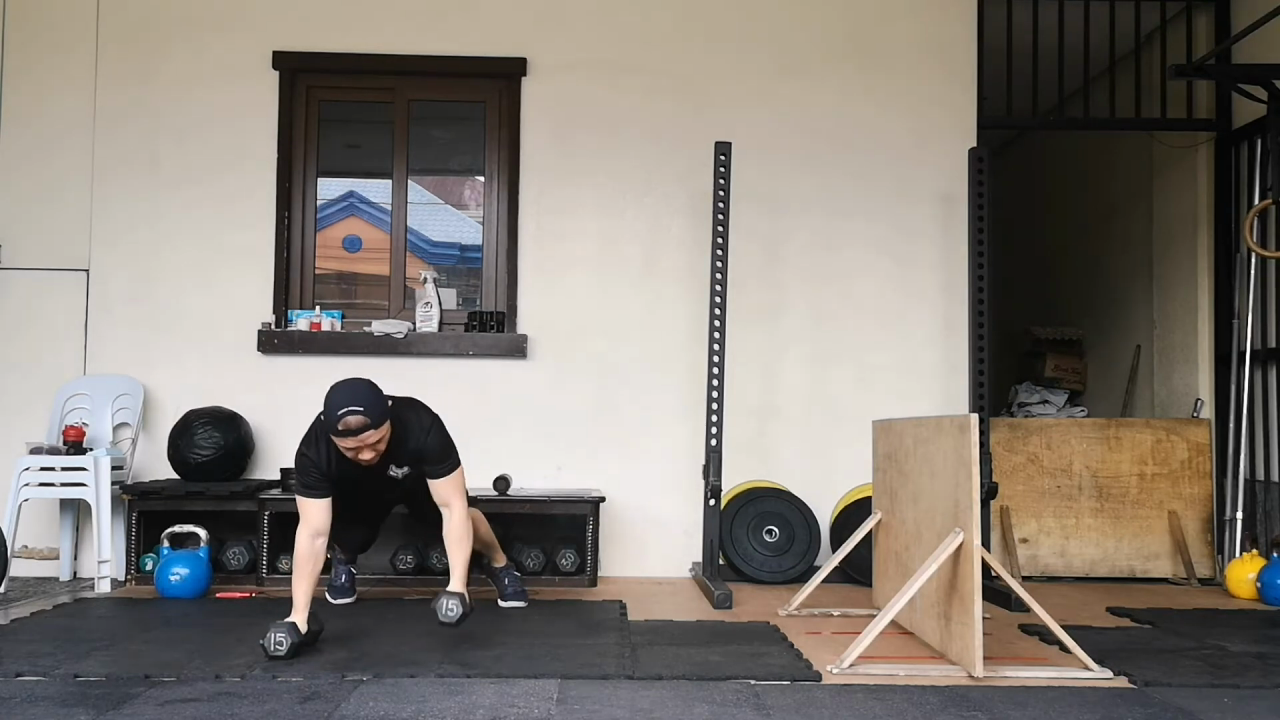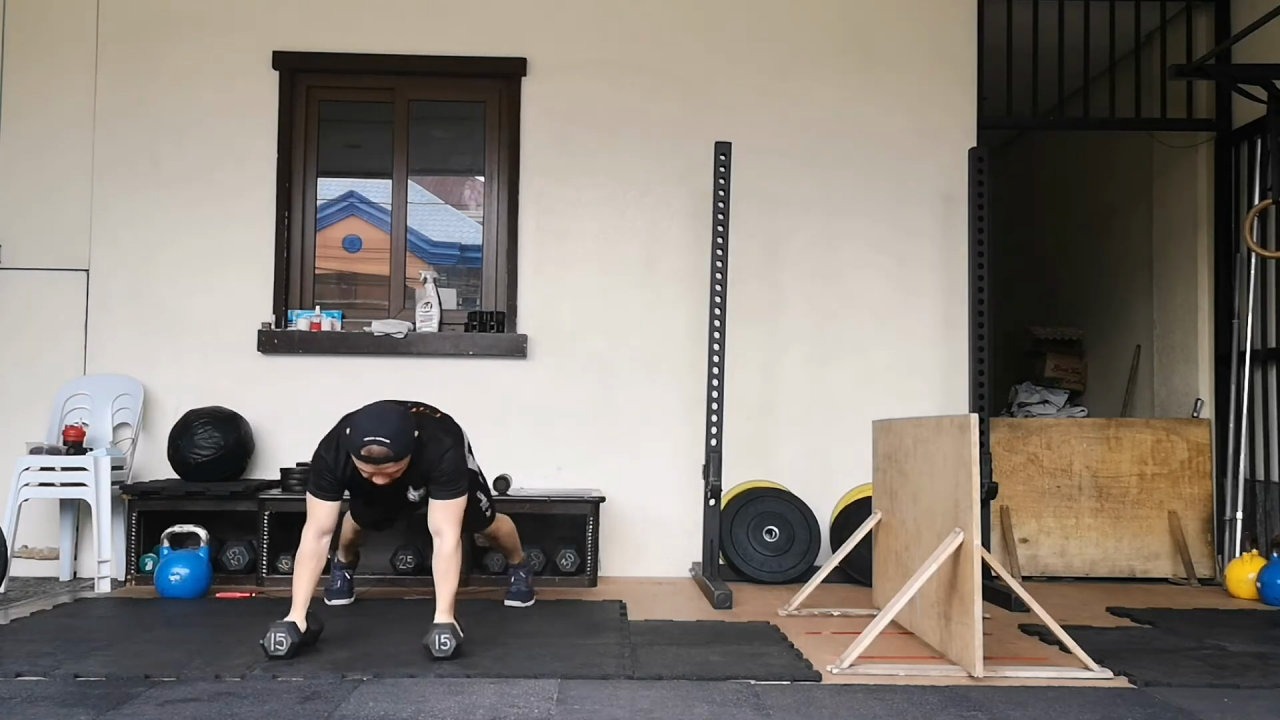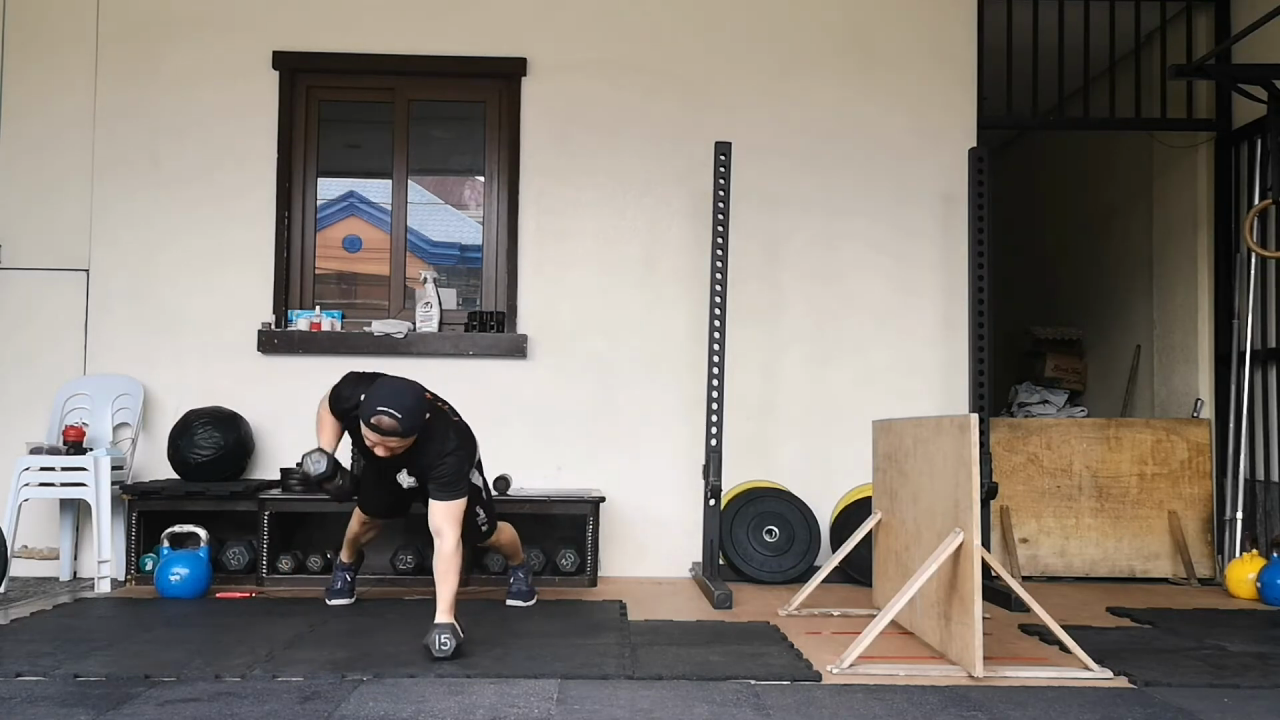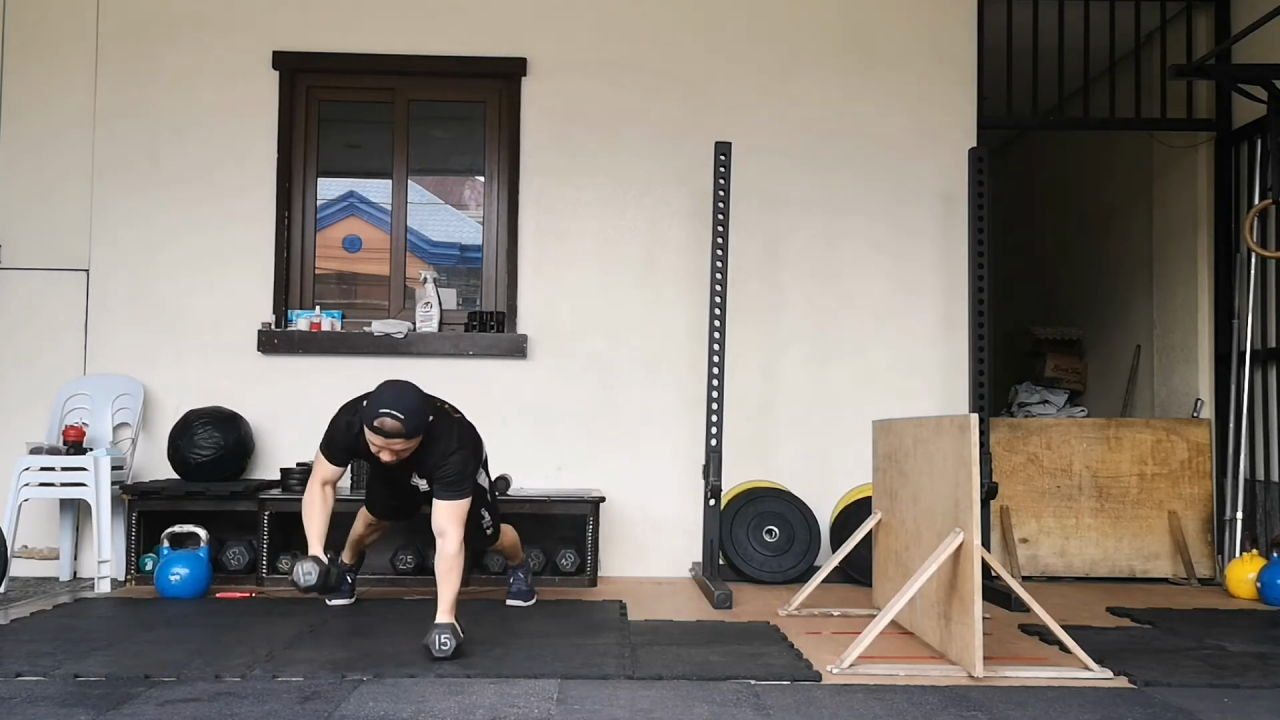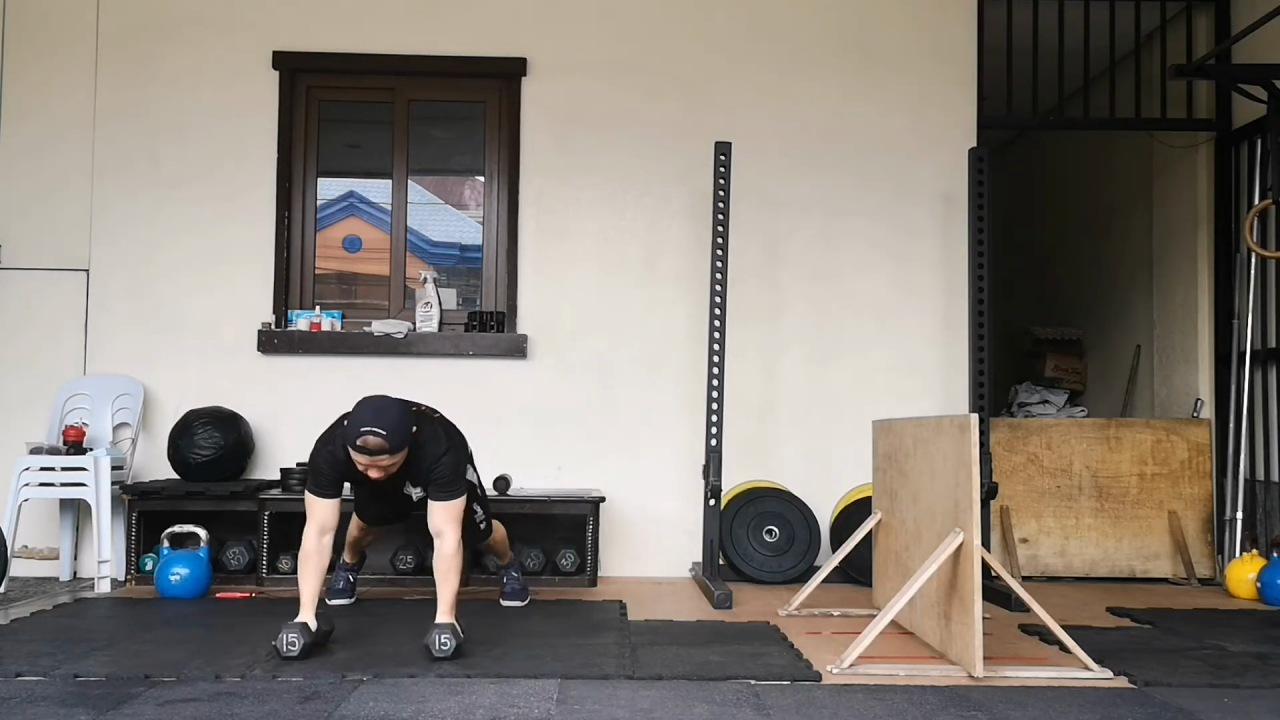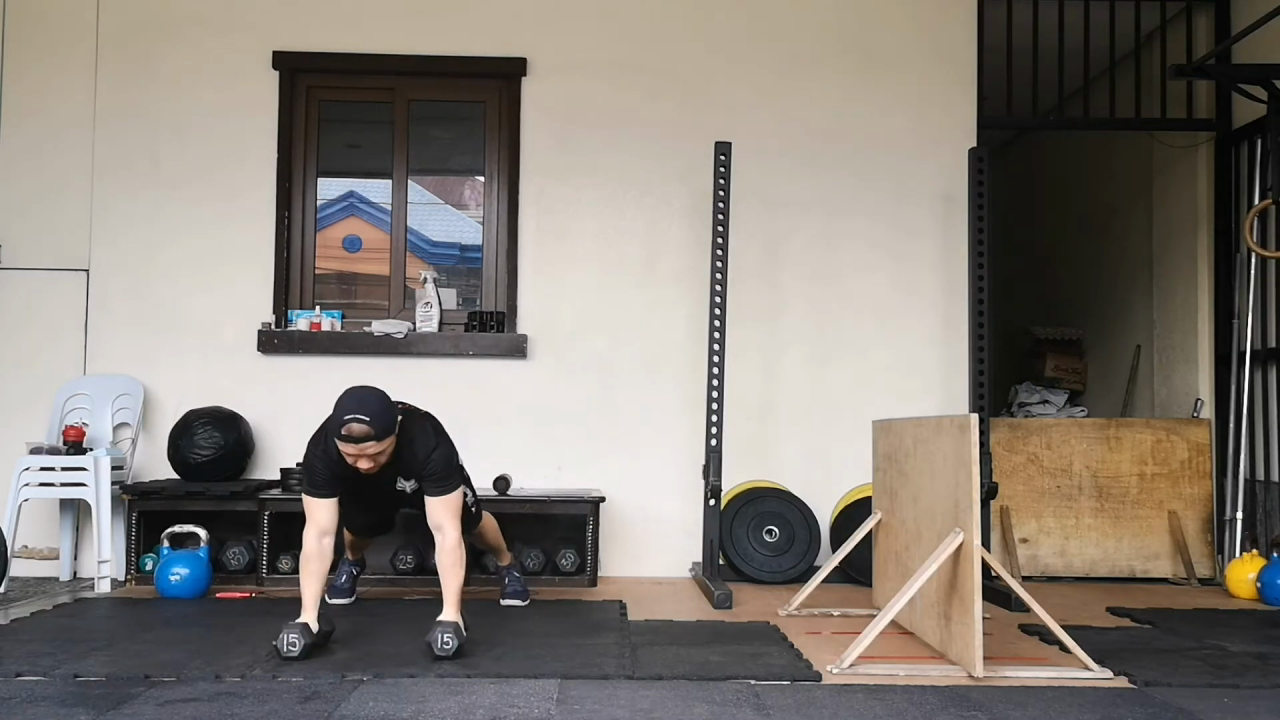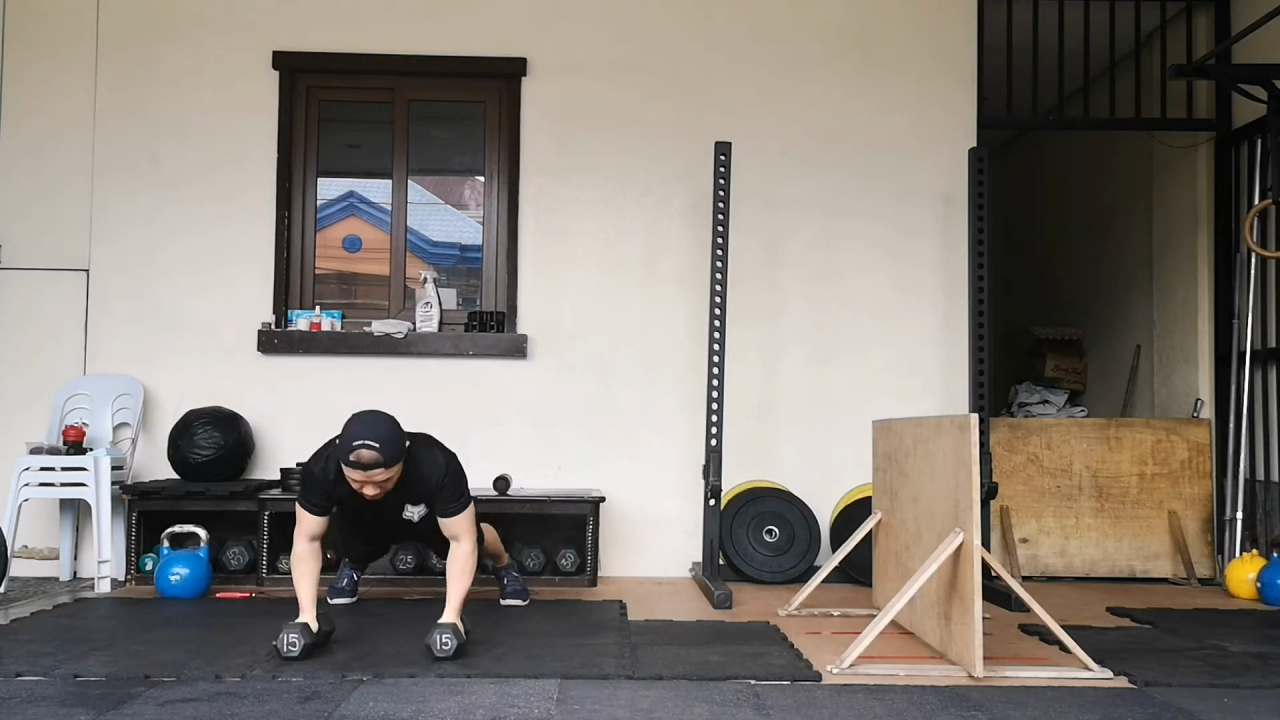
dt=0.4s
person 1, frame 1
left shoulder: (421, 426)
right shoulder: (313, 452)
left elbow: (453, 508)
right elbow: (313, 535)
left wrist: (458, 584)
right wrist: (299, 615)
left hip: (417, 475)
left knee: (461, 518)
left ankle: (499, 566)
right ankle: (343, 560)
person 1, frame 2
left shoulder: (444, 450)
right shoulder: (333, 452)
left elbow: (445, 536)
right elbow: (317, 533)
left wrist: (444, 616)
right wrist: (297, 614)
left knee: (484, 523)
left ankle: (517, 565)
right ankle: (344, 563)
person 1, frame 3
left shoulder: (449, 448)
right shoulder: (354, 396)
left elbow: (445, 536)
right elbow: (329, 407)
left wrist: (445, 616)
left hip: (449, 463)
left knee: (484, 535)
right knee: (369, 515)
left ankle: (519, 566)
right ankle: (346, 563)
person 1, frame 4
left shoulder: (453, 448)
right shoulder: (350, 420)
left elbow: (448, 536)
right elbow: (321, 483)
left wrist: (445, 616)
right wrist: (315, 550)
left hip: (455, 469)
left knee: (485, 539)
left ankle: (518, 566)
right ankle: (347, 564)
person 1, frame 5
left shoulder: (441, 450)
right shoulder: (330, 449)
left elbow: (446, 537)
right elbow: (319, 532)
left wrist: (445, 616)
right wrist: (306, 614)
left hip: (445, 471)
left knee: (479, 533)
left ankle: (508, 565)
right ankle: (348, 564)
person 1, frame 6
left shoulder: (430, 444)
right shoulder: (322, 450)
left elbow: (446, 531)
right elbow: (319, 534)
left wrist: (451, 613)
right wrist: (308, 615)
left hip: (425, 477)
left knee: (471, 522)
left ankle: (507, 566)
right ankle: (352, 562)
person 1, frame 7
left shoulder: (437, 466)
right shoulder: (322, 469)
left elbow: (462, 541)
right elbow: (306, 539)
left wrist: (451, 614)
right wrist: (307, 614)
left ankle: (504, 566)
right ankle: (352, 566)
